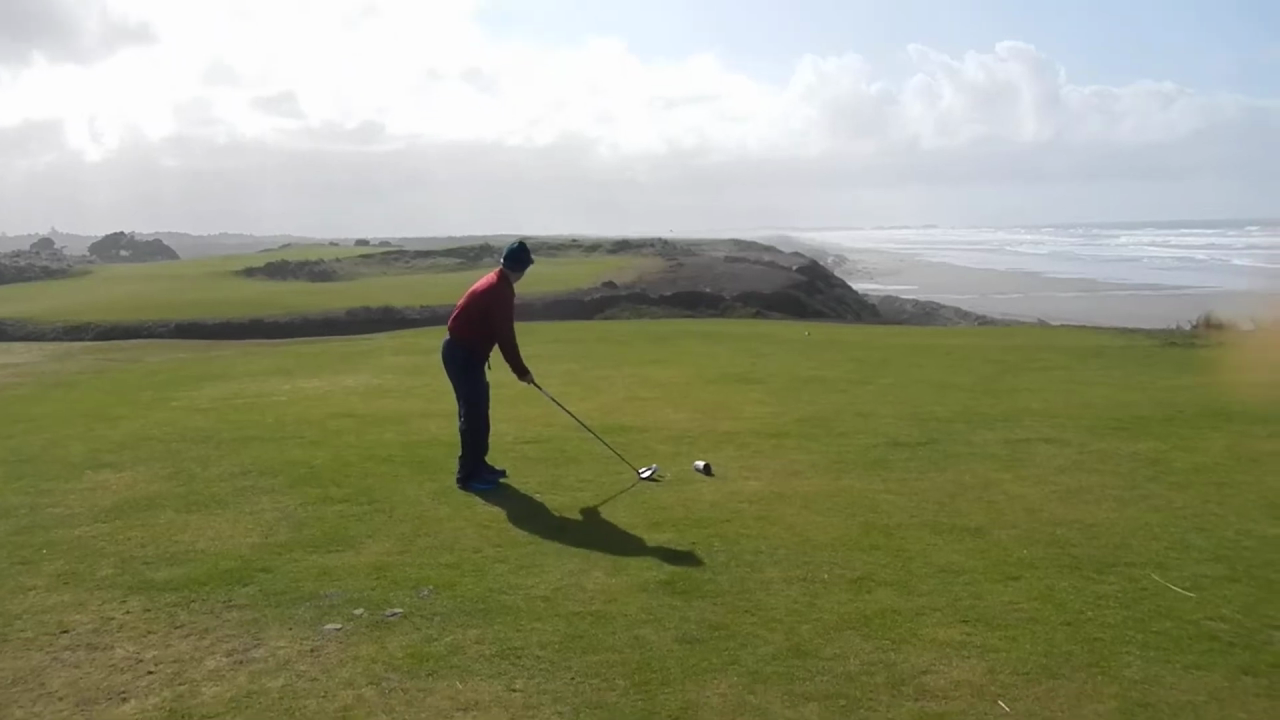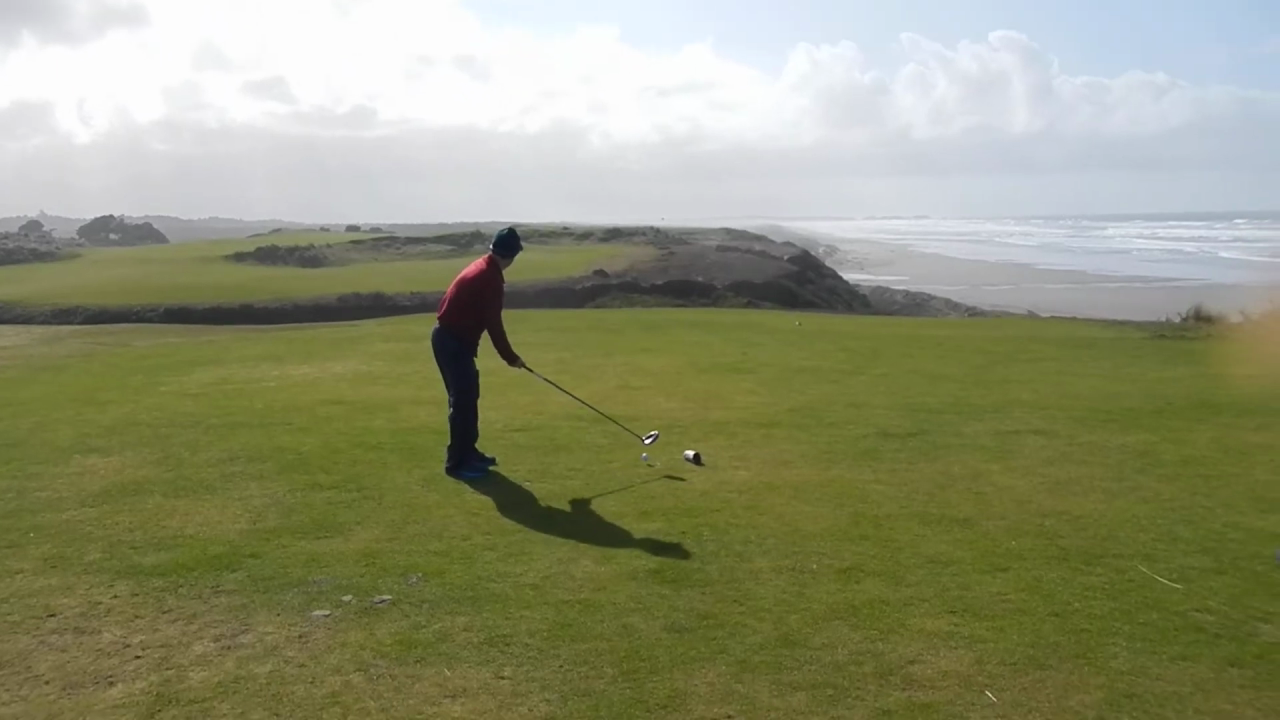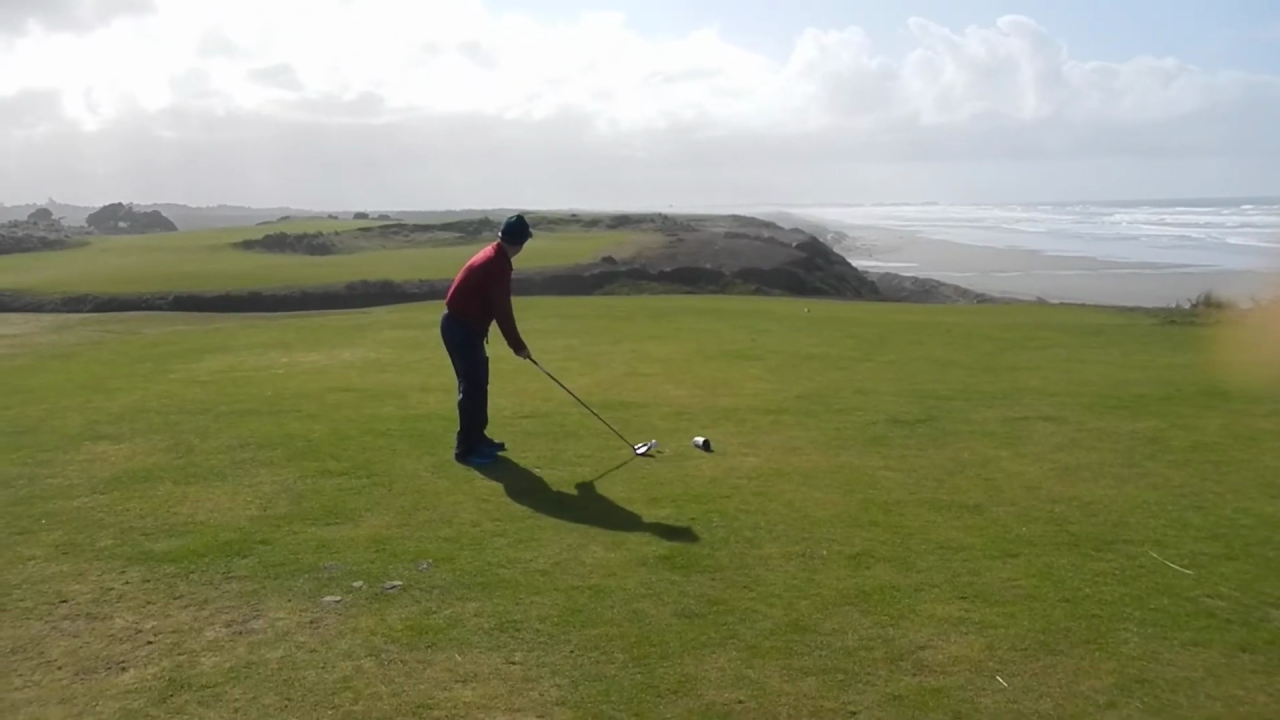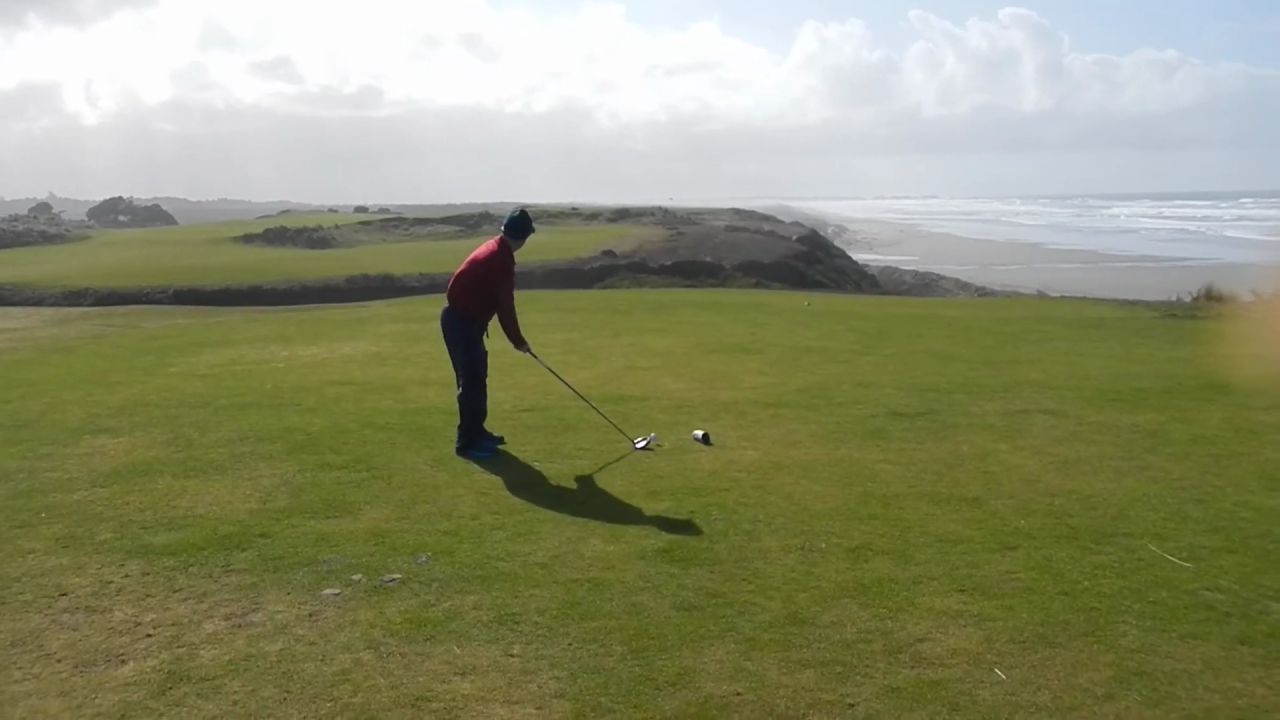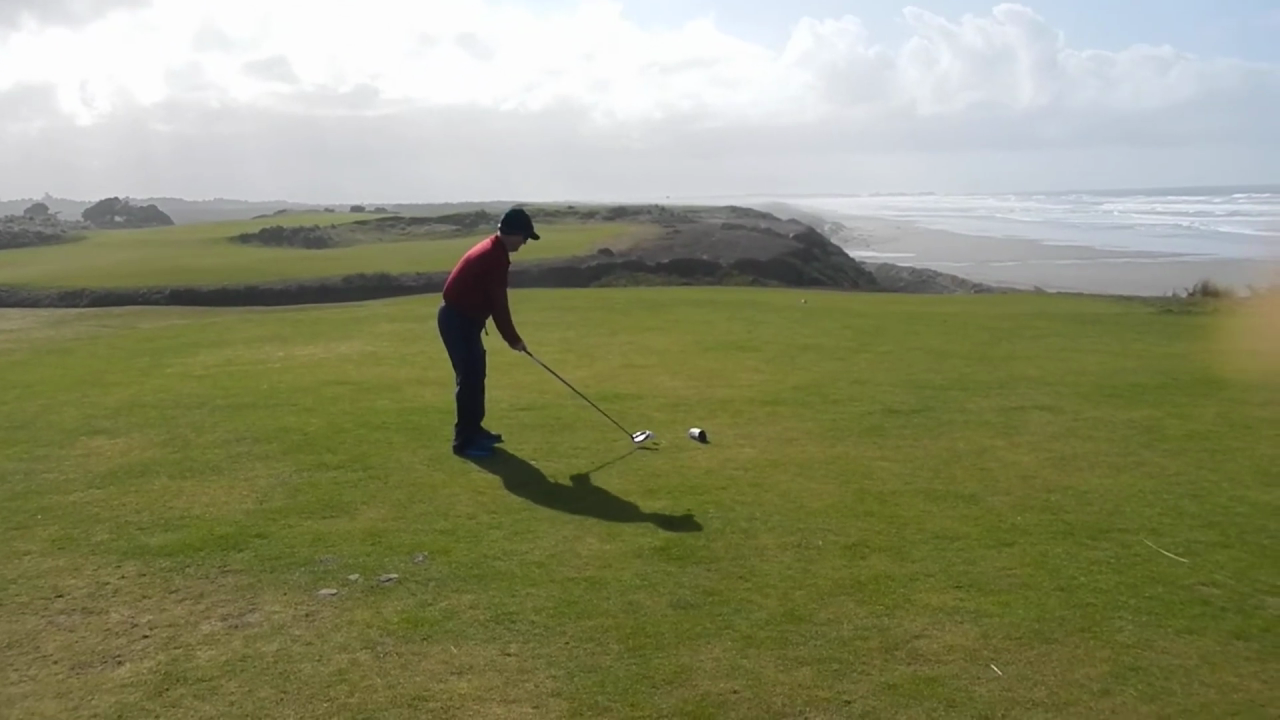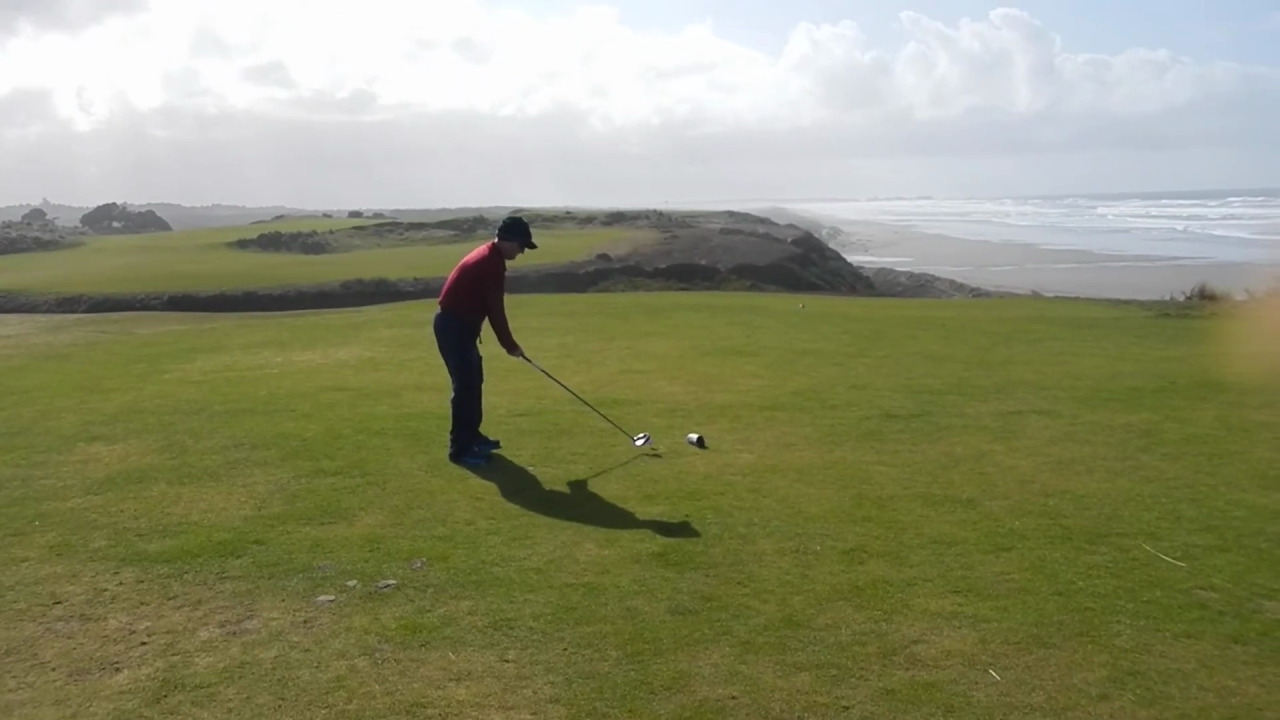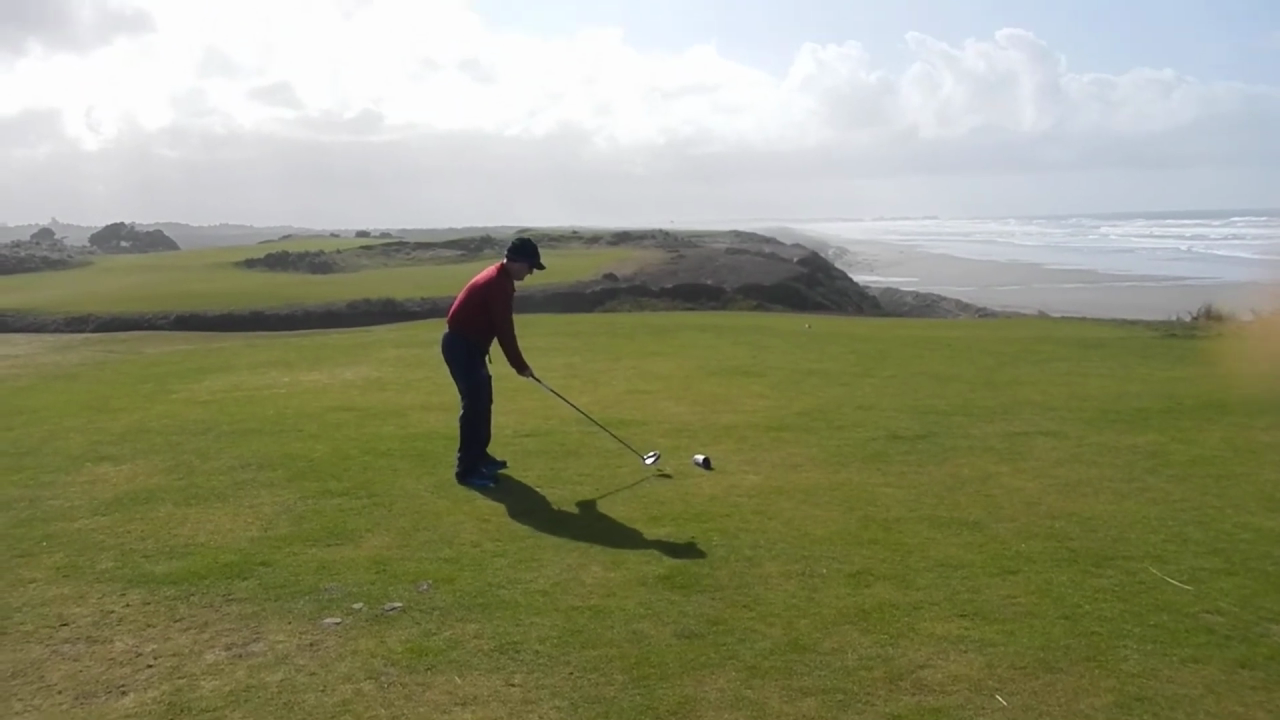
dt=0.5s
person 1, frame 1
left shoulder: (495, 282)
right shoulder: (500, 291)
left elbow: (500, 333)
right elbow: (506, 337)
left wrist: (518, 368)
right wrist: (521, 370)
left hip: (465, 349)
right hip: (463, 353)
left knee: (478, 409)
right knee: (473, 412)
left ankle: (478, 464)
right ankle: (468, 474)
person 1, frame 2
left shoulder: (482, 268)
right shoulder: (489, 278)
left elbow: (485, 319)
right elbow: (494, 324)
left wrist: (507, 354)
right wrist: (510, 356)
left hip: (453, 336)
right hip: (453, 340)
left knee: (468, 396)
right knee: (463, 399)
left ankle: (468, 452)
right ankle: (456, 461)
person 1, frame 3
left shoulder: (493, 256)
right shoulder: (497, 265)
left elbow: (498, 307)
right elbow: (502, 311)
left wrist: (514, 343)
right wrist: (518, 345)
left hip: (464, 323)
right hip: (461, 327)
left knee: (478, 382)
right knee: (472, 386)
left ankle: (477, 437)
right ankle: (466, 448)
person 1, frame 4
left shoulder: (493, 249)
right shoulder: (501, 260)
left elbow: (498, 301)
right elbow: (505, 306)
left wrist: (515, 338)
right wrist: (518, 340)
left hip: (462, 317)
right hip: (462, 320)
left knee: (476, 377)
right knee: (471, 380)
left ankle: (476, 431)
right ankle: (467, 441)
person 1, frame 5
left shoulder: (491, 250)
right shoulder: (495, 257)
left elbow: (493, 301)
right elbow: (499, 304)
left wrist: (510, 337)
right wrist: (513, 339)
left hip: (461, 316)
right hip: (458, 319)
left knee: (475, 374)
right knee: (469, 378)
left ankle: (474, 429)
right ankle: (464, 440)
person 1, frame 6
left shoulder: (487, 255)
right shoulder: (491, 264)
left elbow: (490, 307)
right elbow: (496, 310)
left wrist: (507, 343)
right wrist: (510, 345)
left hip: (458, 322)
right hip: (453, 325)
left knee: (473, 381)
right knee: (465, 384)
left ankle: (472, 435)
right ankle: (460, 447)
person 1, frame 7
left shoulder: (497, 277)
right shoulder: (499, 283)
left elbow: (499, 327)
right elbow: (505, 330)
left wrist: (517, 363)
right wrist: (520, 365)
left hip: (466, 342)
right hip: (461, 344)
left knee: (482, 400)
right knee: (474, 403)
left ankle: (478, 455)
right ankle: (466, 468)
